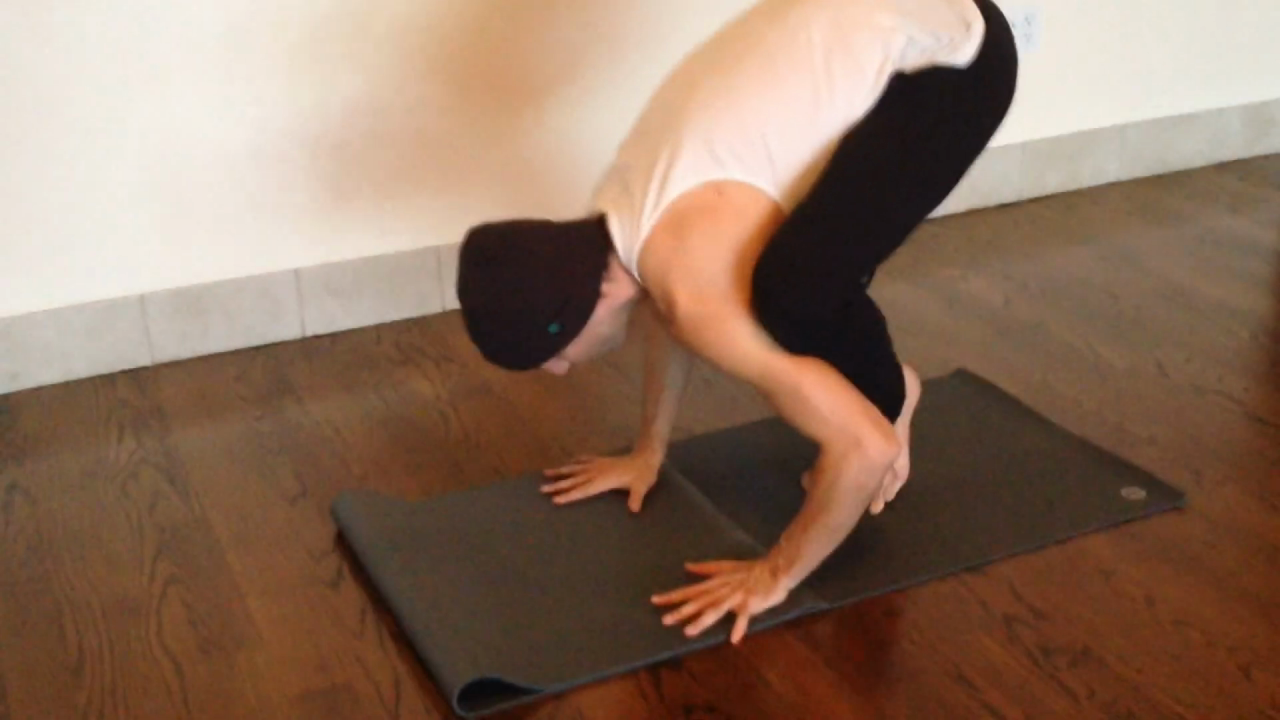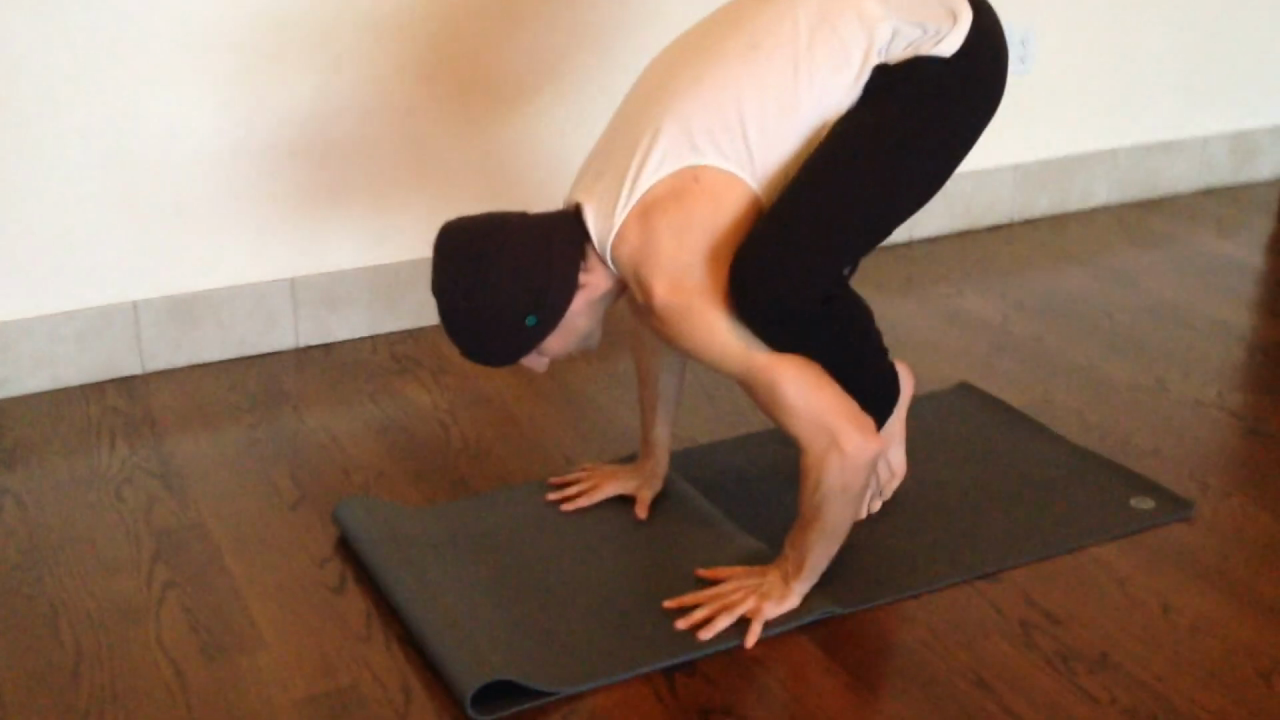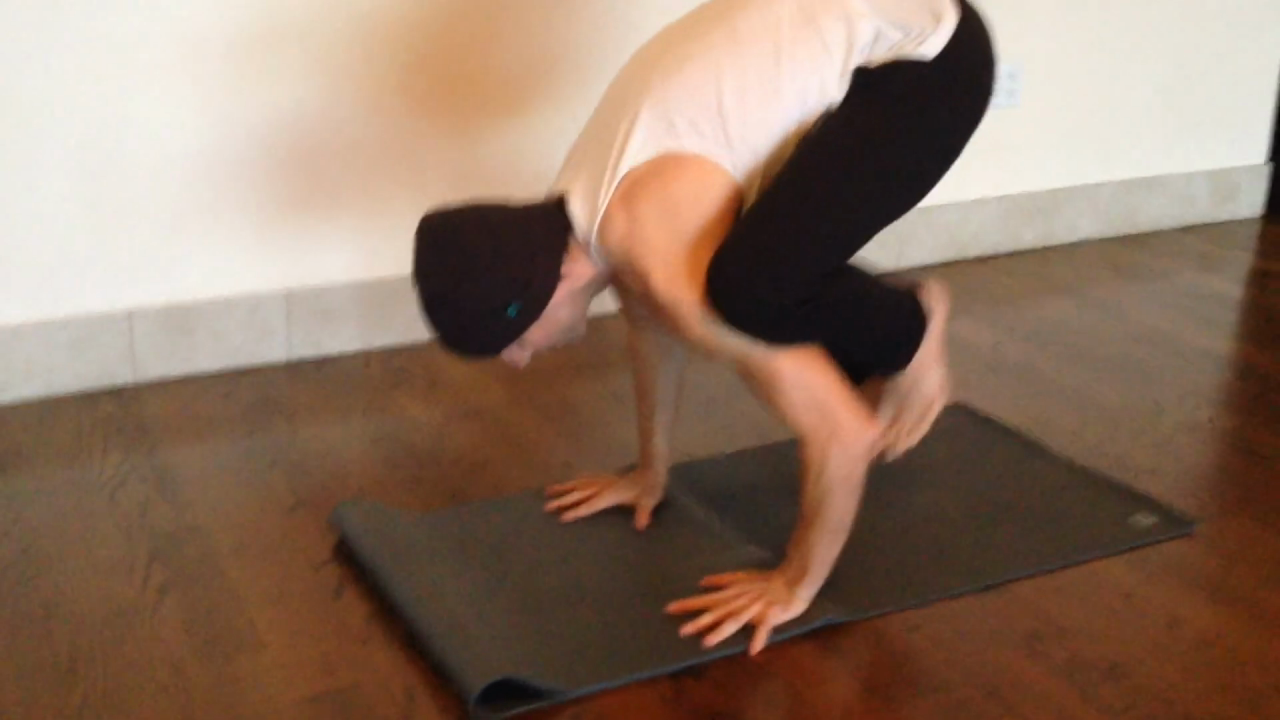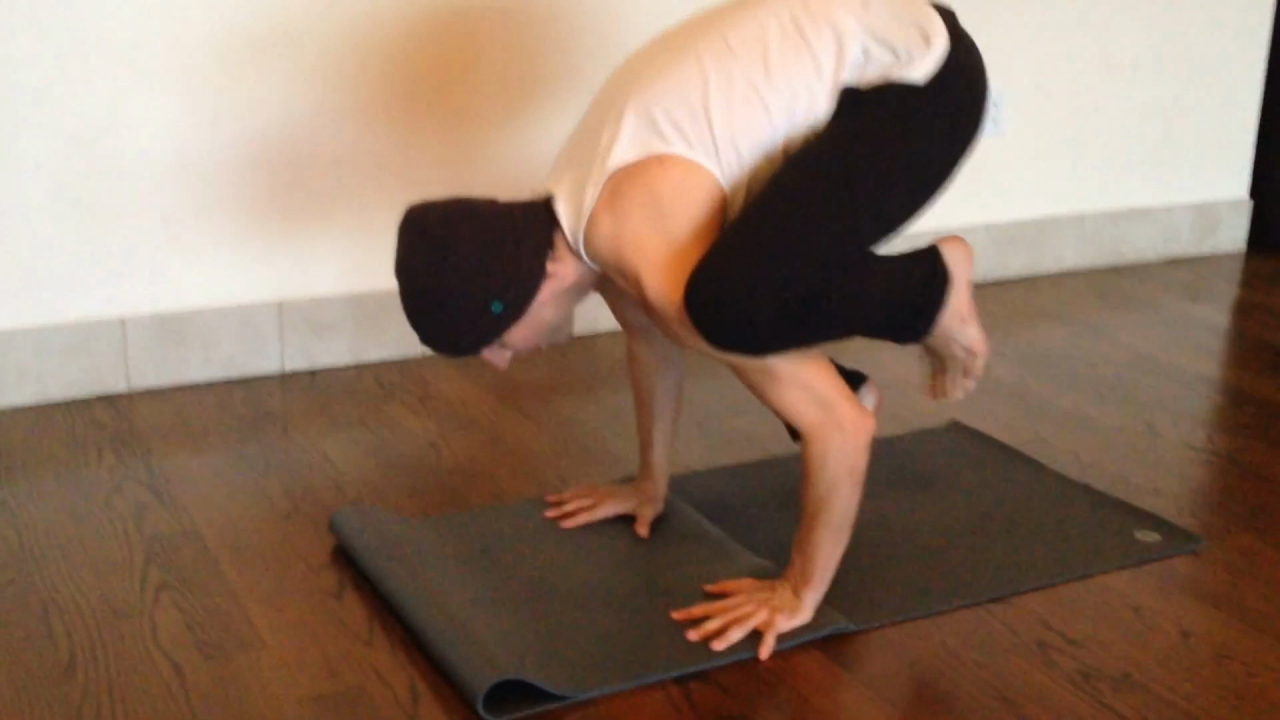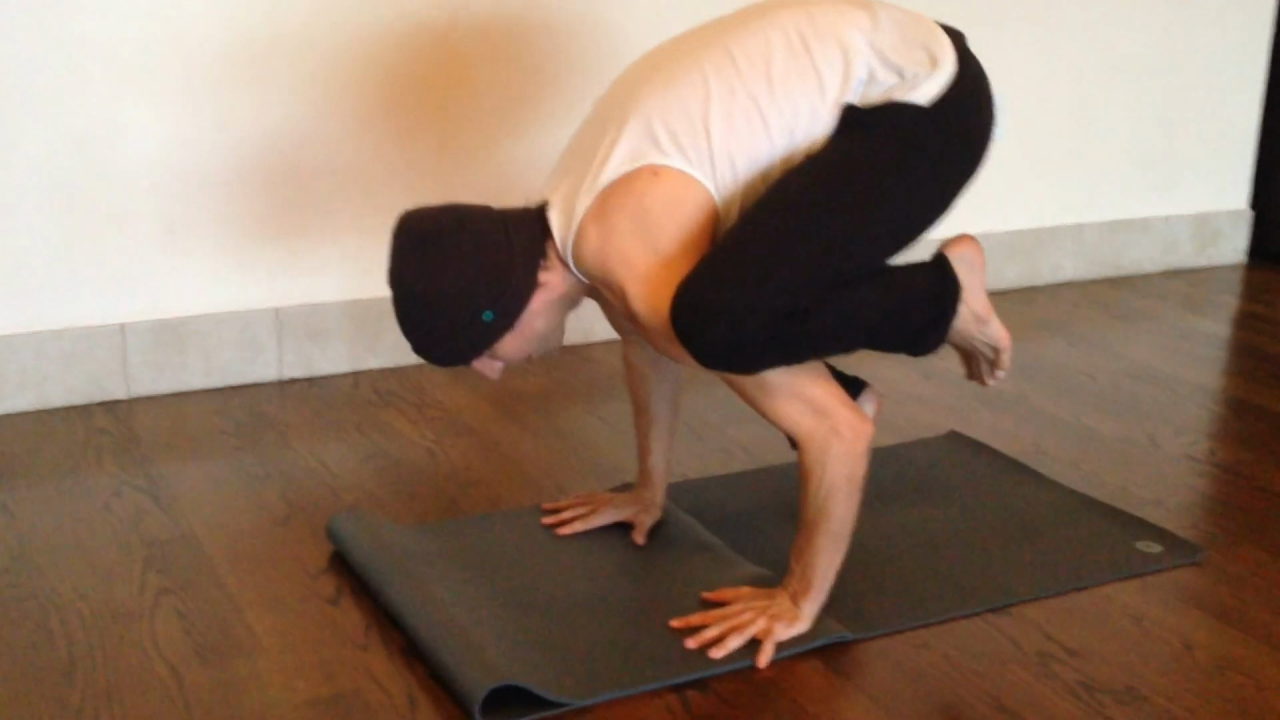
dt=0.3s
person 1, frame 1
left shoulder: (694, 285)
right shoulder: (618, 211)
left elbow: (867, 447)
left wrist: (777, 573)
right wrist: (649, 451)
left hip: (954, 55)
left knee: (796, 289)
left ankle: (886, 396)
right ankle: (869, 393)
person 1, frame 2
left shoulder: (671, 273)
right shoulder: (595, 209)
left elbow: (847, 443)
left wrist: (790, 578)
right wrist: (651, 461)
left knee: (775, 284)
left ankle: (879, 395)
right ankle: (861, 389)
person 1, frame 3
left shoulder: (659, 251)
right shoulder: (587, 204)
left elbow: (847, 429)
right elbow: (651, 321)
left wrist: (795, 584)
right wrist: (651, 472)
left hip: (927, 54)
left knee: (752, 288)
left ankle: (911, 334)
right ankle: (856, 372)
person 1, frame 4
left shoulder: (648, 250)
right shoulder: (576, 209)
left elbow: (844, 425)
right elbow: (649, 333)
left wrist: (799, 591)
right wrist: (650, 483)
left hip: (922, 74)
left knee: (731, 302)
left ankle: (931, 291)
right ankle: (838, 380)
person 1, frame 5
left shoulder: (636, 265)
right shoulder: (571, 215)
left elbow: (840, 430)
right elbow: (650, 340)
left wrist: (799, 601)
right wrist: (649, 491)
left hip: (925, 96)
left knee: (718, 321)
left ankle: (941, 295)
right ankle: (839, 384)
